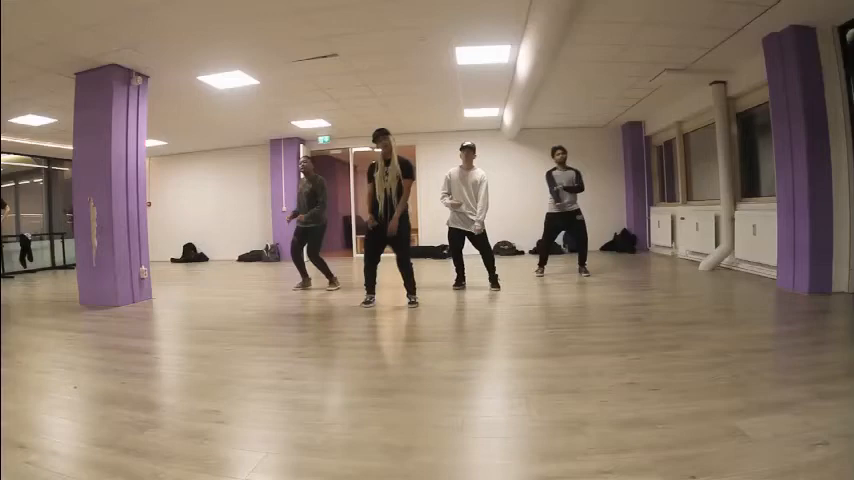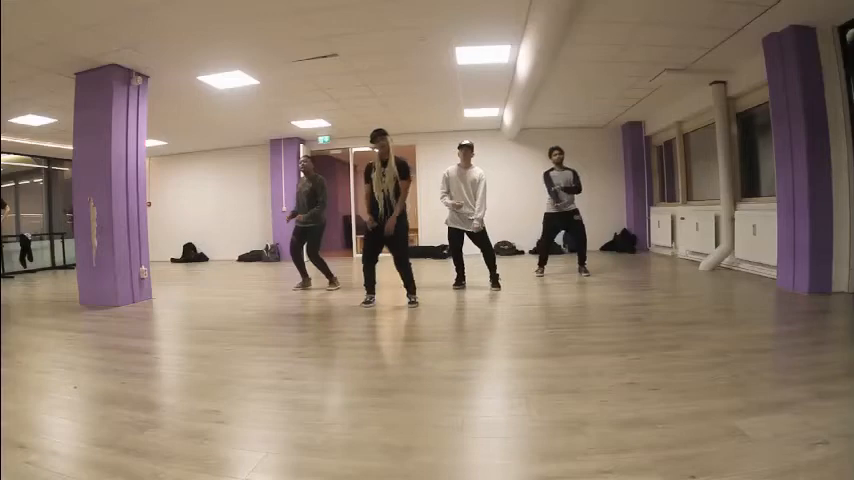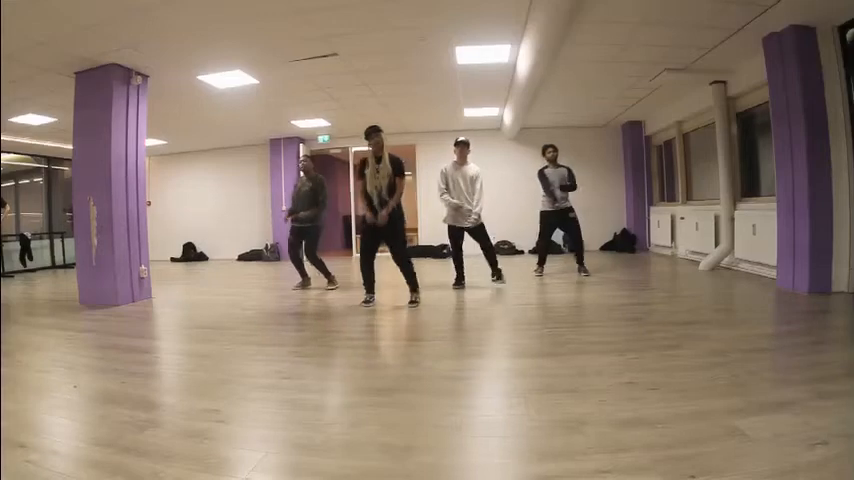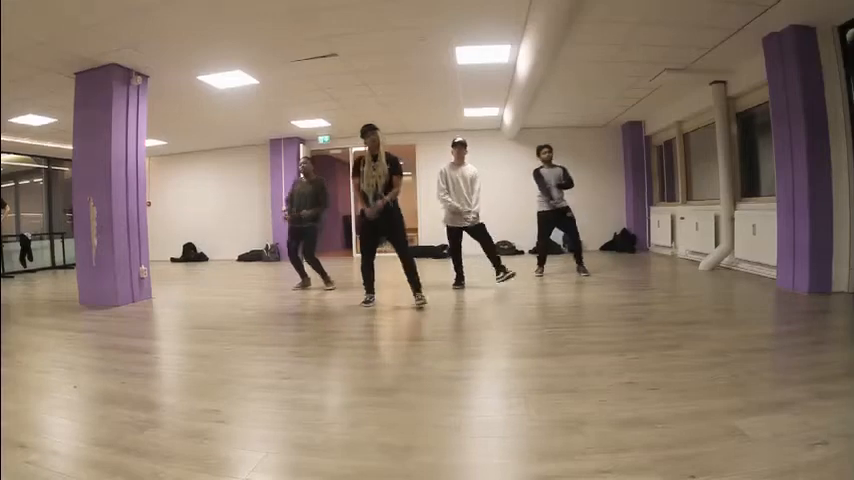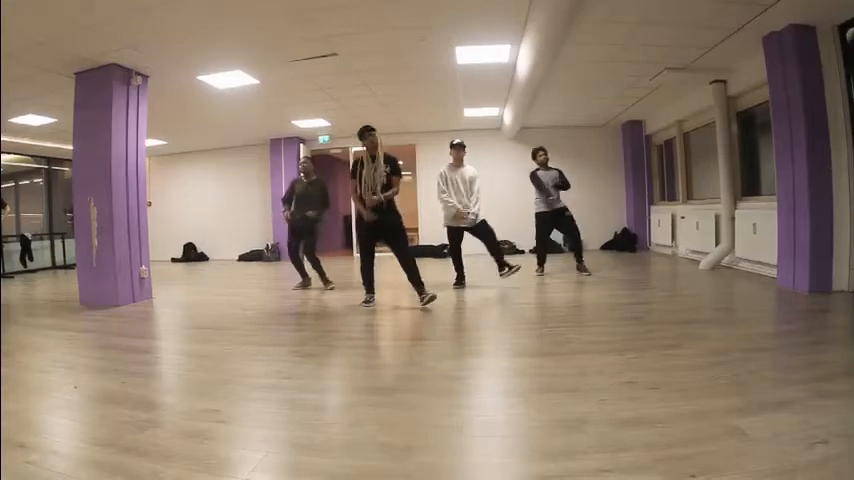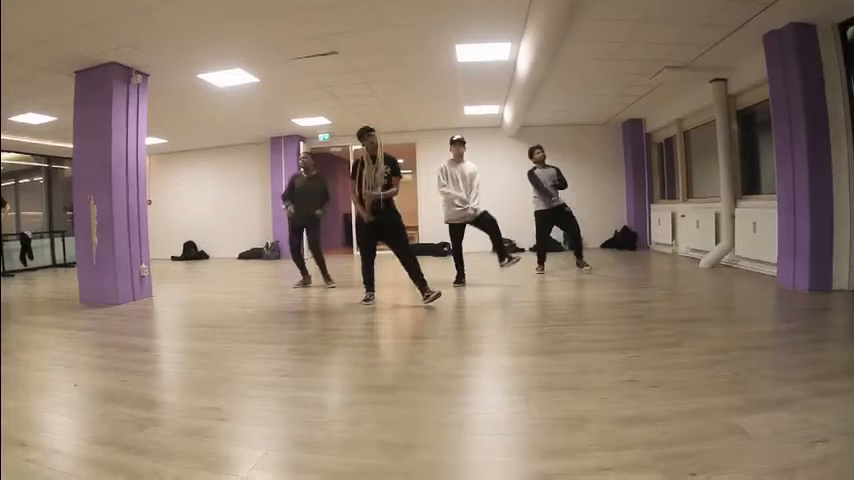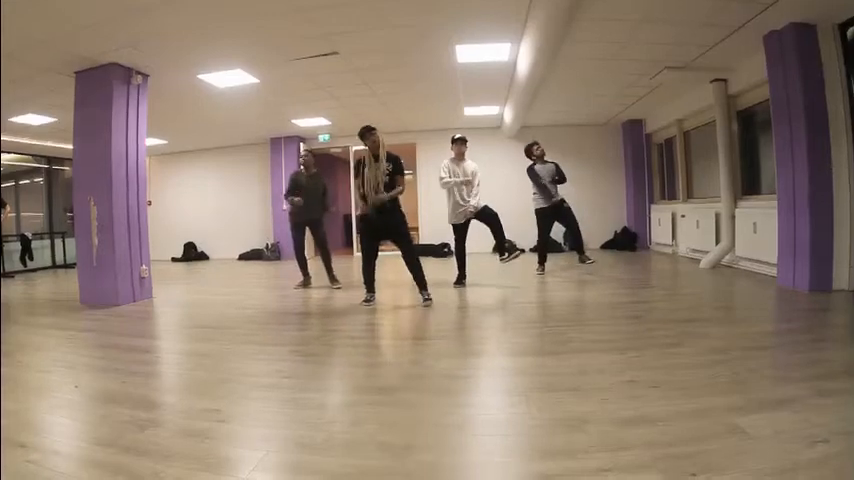
dt=0.1s
person 1, frame 1
left shoulder: (404, 164)
right shoulder: (373, 167)
left elbow: (406, 193)
right elbow: (370, 193)
left wrist: (396, 218)
right wrist: (370, 214)
left hip: (398, 218)
right hip: (377, 219)
left knee: (403, 258)
right knee: (370, 258)
left ankle: (411, 294)
right ankle: (370, 294)
person 1, frame 2
left shoulder: (401, 165)
right shoulder: (370, 168)
left elbow: (403, 194)
right elbow: (367, 194)
left wrist: (393, 218)
right wrist: (369, 215)
left hip: (396, 218)
right hip: (375, 219)
left knee: (401, 259)
right knee: (368, 258)
left ankle: (411, 294)
right ankle: (370, 294)
person 1, frame 3
left shoulder: (395, 162)
right shoulder: (363, 164)
left elbow: (399, 191)
right elbow: (362, 191)
left wrist: (387, 210)
right wrist: (368, 211)
left hip: (393, 214)
right hip: (371, 216)
left knee: (400, 254)
right knee: (366, 256)
left ankle: (414, 292)
right ankle: (369, 293)
person 1, frame 4
left shoulder: (392, 160)
right shoulder: (359, 162)
left elbow: (397, 188)
right elbow: (356, 188)
left wrist: (383, 201)
right wrist: (365, 207)
left hip: (390, 212)
right hip: (368, 214)
left knee: (404, 252)
right knee: (366, 256)
left ankle: (417, 292)
right ankle: (369, 293)
person 1, frame 5
left shoulder: (390, 160)
right shoulder: (358, 163)
left elbow: (396, 189)
right elbow: (354, 191)
left wrist: (380, 197)
right wrist: (362, 210)
left hip: (388, 214)
right hip: (366, 217)
left knee: (404, 253)
right knee: (366, 257)
left ankle: (421, 292)
right ankle: (369, 294)
person 1, frame 6
left shoulder: (390, 161)
right shoulder: (358, 164)
left elbow: (396, 189)
right elbow: (354, 191)
left wrist: (379, 194)
right wrist: (361, 212)
left hip: (388, 214)
right hip: (366, 217)
left knee: (405, 252)
right knee: (367, 256)
left ankle: (425, 289)
right ankle: (369, 292)
person 1, frame 7
left shoulder: (393, 159)
right shoulder: (361, 163)
left elbow: (401, 186)
right elbow: (358, 188)
left wrist: (387, 196)
right wrist: (362, 204)
left hip: (392, 213)
right hip: (369, 215)
left knee: (409, 251)
right knee: (368, 255)
left ankle: (424, 291)
right ankle: (370, 293)
person 2, frame 1
left shoulder: (481, 175)
right shoulder: (451, 174)
left elbow: (483, 200)
right elbow: (444, 194)
left wrist: (479, 221)
right wrist: (449, 203)
left hip: (474, 221)
right hip: (456, 220)
left knee: (485, 250)
right knee: (455, 250)
left ankle: (493, 279)
right ankle: (460, 279)
person 2, frame 2
left shoulder: (479, 173)
right shoulder: (449, 172)
left elbow: (481, 198)
right elbow: (443, 194)
left wrist: (478, 219)
right wrist: (450, 203)
left hip: (473, 219)
right hip: (455, 219)
left knee: (486, 248)
right knee: (455, 250)
left ankle: (494, 278)
right ankle: (460, 278)
person 2, frame 3
left shoulder: (475, 170)
right shoulder: (446, 169)
left elbow: (478, 194)
right elbow: (442, 192)
left wrist: (476, 214)
right wrist: (453, 203)
left hip: (472, 216)
right hip: (454, 217)
left knee: (485, 243)
right knee: (456, 248)
left ankle: (496, 272)
right ankle: (460, 278)
person 2, frame 4
left shoulder: (472, 170)
right shoulder: (445, 170)
left elbow: (475, 194)
right elbow: (441, 193)
left wrist: (473, 214)
right wrist: (453, 207)
left hip: (471, 216)
right hip: (452, 217)
left knee: (486, 241)
right knee: (454, 249)
left ankle: (500, 270)
right ankle: (460, 278)
person 2, frame 5
left shoulder: (471, 171)
right shoulder: (444, 172)
left elbow: (475, 194)
right elbow: (442, 195)
left wrist: (473, 214)
right wrist: (455, 208)
left hip: (471, 215)
right hip: (452, 217)
left knee: (489, 236)
right knee: (455, 248)
left ankle: (502, 266)
right ankle: (460, 277)
person 2, frame 6
left shoulder: (471, 167)
right shoulder: (445, 167)
left elbow: (475, 190)
right elbow: (442, 189)
left wrist: (472, 208)
right wrist: (457, 196)
left hip: (471, 210)
right hip: (453, 213)
left knee: (492, 225)
right knee: (456, 245)
left ankle: (503, 257)
right ankle: (460, 275)
person 2, frame 7
left shoulder: (472, 166)
right shoulder: (447, 165)
left elbow: (476, 187)
right elbow: (444, 182)
left wrist: (472, 205)
right wrist: (460, 181)
left hip: (473, 205)
right hip: (457, 210)
left knee: (494, 218)
right knee: (460, 244)
left ankle: (504, 252)
right ankle: (461, 276)
person 3, frame 1
left shoulder: (319, 181)
right shoulder: (301, 182)
left elbow: (322, 205)
left wrist: (307, 216)
right wrist: (293, 214)
left hip: (316, 225)
right hip: (302, 225)
left knee: (312, 254)
right knee: (294, 251)
left ankle: (332, 279)
right ankle: (305, 279)
person 3, frame 2
left shoulder: (319, 181)
right shoulder: (301, 182)
left elbow: (322, 205)
left wrist: (307, 216)
right wrist: (292, 214)
left hip: (315, 224)
right hip: (301, 224)
left knee: (312, 254)
right knee: (294, 251)
left ankle: (332, 279)
right ankle: (305, 280)
person 3, frame 3
left shoulder: (318, 181)
right shoulder: (299, 182)
left elbow: (322, 204)
left wrist: (309, 214)
right wrist: (289, 213)
left hip: (312, 224)
right hip: (297, 224)
left knee: (310, 253)
right knee: (292, 251)
left ankle: (330, 278)
right ankle: (305, 279)
person 3, frame 4
left shoulder: (319, 182)
right shoulder: (297, 183)
left elbow: (324, 204)
right elbow: (289, 200)
left wrist: (311, 213)
right wrist: (287, 211)
left hip: (310, 224)
right hip: (295, 224)
left knee: (308, 254)
right knee: (292, 253)
left ankle: (326, 279)
right ankle: (305, 279)
person 3, frame 5
left shoulder: (320, 183)
right shoulder: (296, 183)
left elbow: (326, 204)
right elbow: (286, 200)
left wrist: (316, 213)
right wrist: (286, 210)
left hip: (311, 224)
right hip: (295, 223)
left knee: (309, 253)
right knee: (293, 252)
left ankle: (324, 279)
right ankle: (305, 279)
person 3, frame 6
left shoulder: (319, 179)
right shoulder: (295, 178)
left elbow: (326, 199)
right elbow: (286, 196)
left wrist: (321, 210)
right wrist: (288, 206)
left hip: (312, 220)
right hip: (296, 219)
left knee: (315, 247)
right knee: (295, 250)
left ankle: (326, 276)
right ankle: (305, 277)
person 3, frame 7
left shoulder: (319, 177)
right shoulder: (296, 176)
left elbow: (323, 197)
right elbow: (287, 195)
left wrist: (327, 208)
right wrist: (294, 199)
left hip: (315, 217)
right hip: (297, 217)
left knee: (323, 246)
right knee: (298, 248)
left ankle: (332, 277)
right ankle: (306, 278)
person 4, frame 1
left shoulder: (575, 172)
right shoulder: (550, 174)
left elbow: (580, 188)
right elbow: (552, 190)
left wrist: (564, 187)
right wrist: (558, 201)
left hip: (572, 211)
right hip: (554, 212)
left knee: (582, 238)
right knee: (546, 240)
left ankle: (582, 266)
right ankle: (541, 266)
person 4, frame 2
left shoulder: (572, 173)
right shoulder: (548, 174)
left elbow: (578, 189)
right elbow: (551, 190)
left wrist: (562, 188)
right wrist: (557, 202)
left hip: (570, 211)
right hip: (552, 212)
left knee: (581, 238)
right knee: (545, 240)
left ankle: (582, 265)
right ankle: (541, 266)
person 4, frame 3
left shoulder: (566, 170)
right shoulder: (542, 172)
left elbow: (574, 186)
right elbow: (546, 188)
left wrist: (560, 187)
right wrist: (554, 200)
left hip: (566, 208)
right hip: (548, 210)
left knee: (576, 236)
right knee: (544, 238)
left ankle: (580, 265)
right ankle: (540, 265)
person 4, frame 4
left shoulder: (561, 169)
right shoulder: (538, 172)
left elbow: (570, 184)
right elbow: (543, 187)
left wrist: (557, 185)
right wrist: (551, 199)
left hip: (562, 208)
right hip: (545, 210)
left knee: (574, 235)
right knee: (543, 239)
left ankle: (580, 264)
right ankle: (540, 266)
person 4, frame 5
left shoulder: (557, 172)
right shoulder: (534, 174)
left elbow: (566, 186)
right elbow: (541, 188)
left wrist: (555, 185)
right wrist: (550, 196)
left hip: (559, 208)
right hip: (542, 211)
left knee: (574, 234)
right knee: (542, 239)
left ankle: (580, 264)
right ankle: (540, 265)
person 4, frame 6
left shoulder: (554, 170)
right shoulder: (532, 173)
left elbow: (564, 185)
right elbow: (539, 188)
left wrist: (554, 185)
right wrist: (550, 197)
left hip: (558, 206)
right hip: (542, 209)
left knee: (574, 230)
right knee: (542, 237)
left ankle: (579, 259)
right ankle: (540, 264)
person 4, frame 7
left shoulder: (553, 165)
right shoulder: (531, 169)
left elbow: (563, 179)
right elbow: (540, 185)
left wrist: (552, 180)
right wrist: (551, 196)
left hip: (558, 202)
right hip: (542, 206)
left knee: (573, 227)
right knee: (543, 236)
left ankle: (581, 254)
right ankle: (541, 264)
